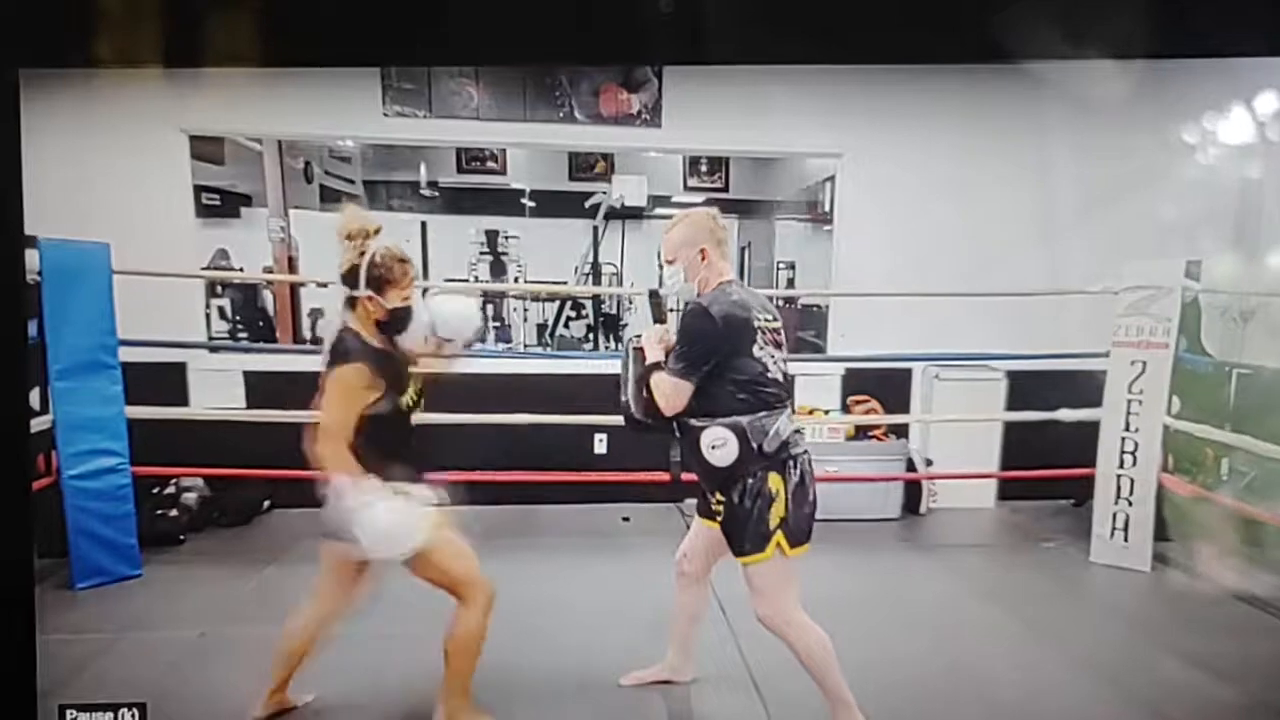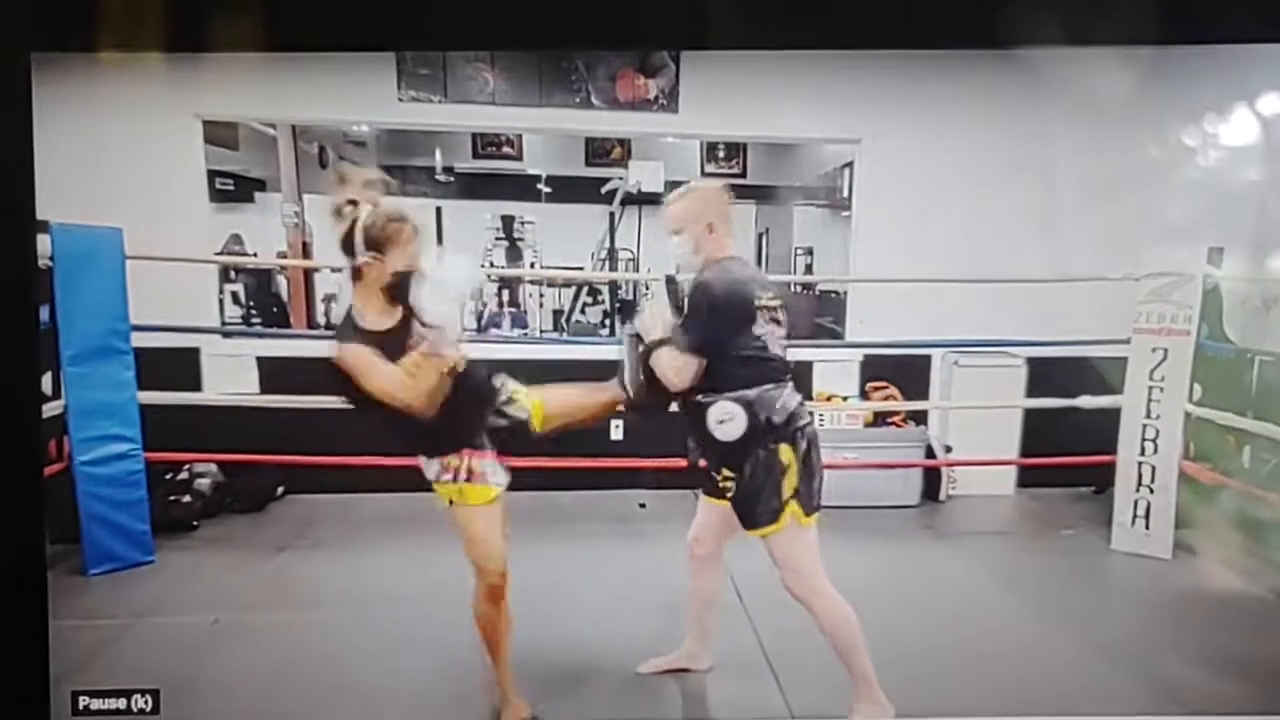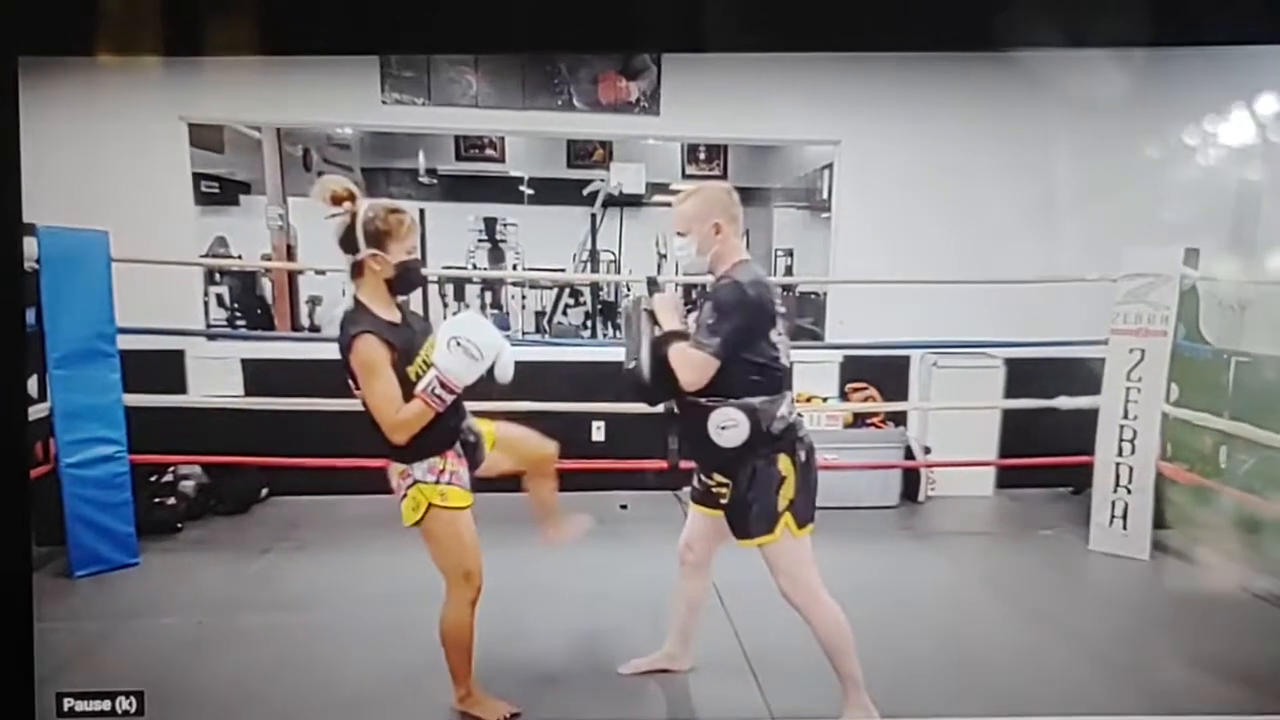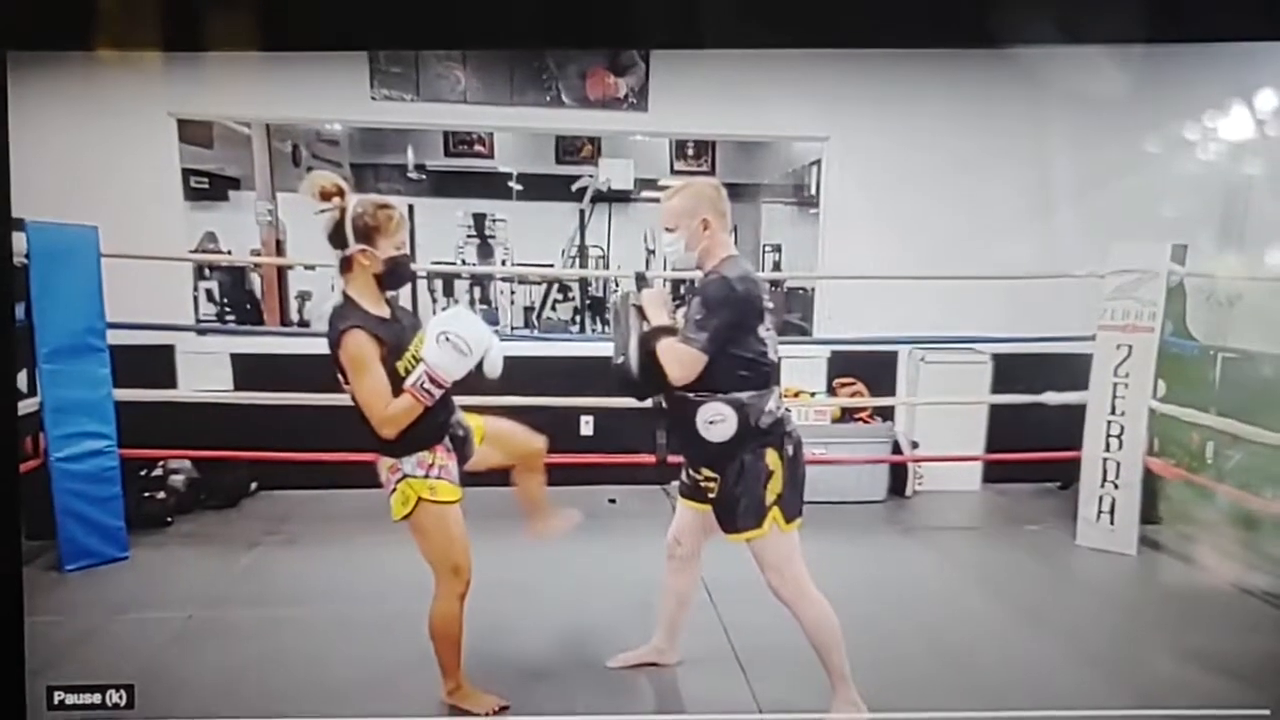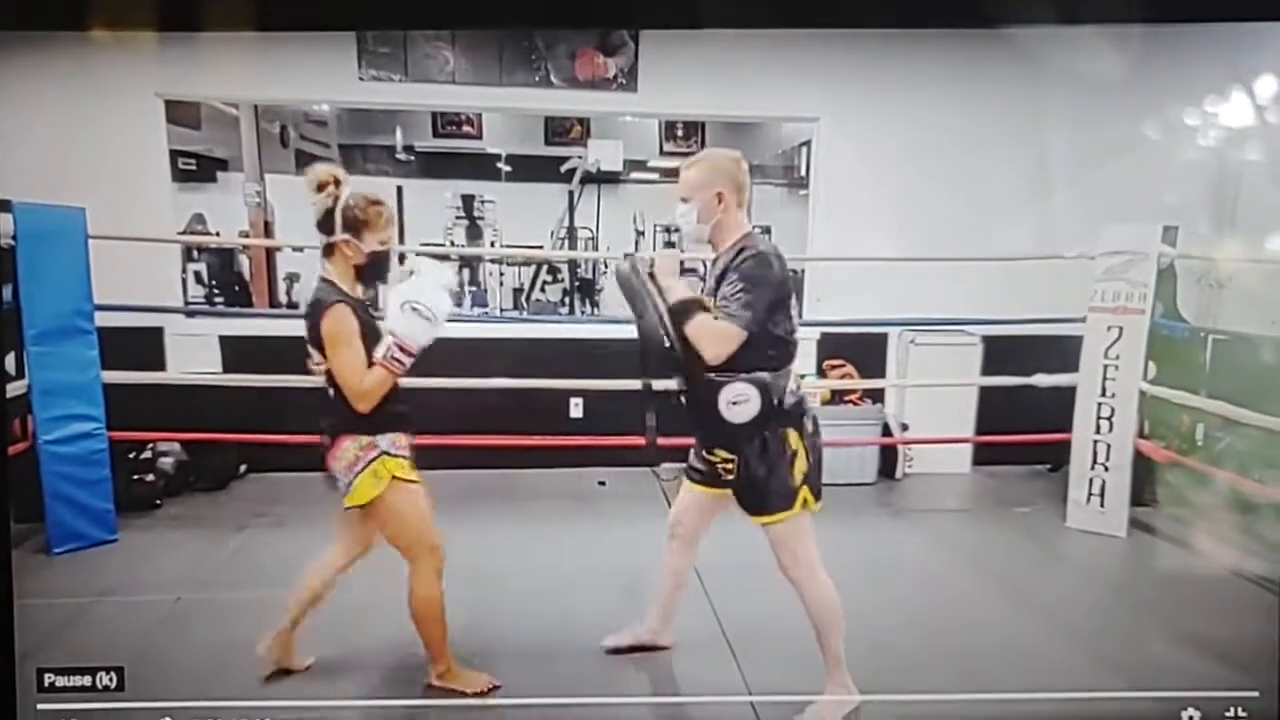
dt=0.4s
person 1, frame 1
left shoulder: (373, 338)
right shoulder: (355, 361)
left elbow: (402, 363)
right elbow: (326, 445)
left wrist: (436, 340)
right wrist: (362, 502)
left hip: (375, 489)
right hip: (375, 494)
left knee: (331, 600)
right knee: (477, 594)
person 1, frame 2
left shoulder: (420, 299)
right shoulder: (352, 344)
left elbow: (449, 367)
right elbow: (419, 399)
right wrist: (436, 337)
left hip: (497, 405)
right hip: (458, 456)
left knee: (603, 394)
right knee: (492, 574)
person 1, frame 3
left shoulder: (395, 309)
right shoulder: (364, 338)
right elbow: (398, 428)
left wrist: (473, 351)
right wrist: (451, 375)
left hip: (459, 434)
right hip: (426, 468)
left knee: (543, 452)
right knee: (466, 584)
left ankle: (552, 523)
person 1, frame 4
left shoulder: (385, 304)
right shoulder: (354, 332)
right elbow: (387, 422)
left wrist: (462, 344)
right wrist: (441, 369)
left hip: (448, 429)
right hip: (415, 463)
left knee: (533, 446)
right knee: (455, 578)
left ankle: (540, 517)
person 1, frame 5
left shoulder: (343, 293)
right shoulder: (335, 310)
left elbow: (370, 353)
right elbow: (364, 395)
left wrist: (412, 308)
right wrist: (407, 337)
left hip: (376, 440)
right hip: (368, 446)
left knee: (353, 545)
right knee: (427, 556)
left ankle: (280, 643)
right ankle: (443, 668)
person 2, frame 1
left shoulder: (708, 312)
right shoulder: (756, 305)
left elbow: (671, 400)
left wrist: (654, 354)
right wrist: (677, 352)
left hip: (762, 478)
right hip: (742, 473)
left knee: (776, 610)
right knee: (691, 563)
right ankle: (677, 664)
person 2, frame 2
left shoulder: (713, 287)
right shoulder: (749, 279)
left elbow: (678, 376)
left wrist: (656, 335)
right wrist: (673, 336)
left hip: (773, 449)
right hip: (744, 447)
left knee: (804, 581)
right knee: (702, 545)
right ankle: (695, 651)
person 2, frame 3
left shoulder: (739, 292)
right shoulder: (738, 286)
left elbow: (693, 374)
right elbow: (713, 365)
left wrist: (669, 322)
right wrist: (675, 331)
left hip: (766, 460)
right hip: (730, 455)
left knee: (800, 586)
right knee: (692, 552)
right ankle: (676, 651)
person 2, frame 4
left shoulder: (726, 288)
right shoulder: (727, 281)
left elbow: (681, 369)
left wrist: (658, 317)
right wrist: (662, 325)
left hip: (755, 454)
right hip: (720, 450)
left knee: (786, 579)
right knee: (681, 545)
right ankle: (663, 645)
person 2, frame 5
left shoulder: (759, 262)
right shoulder: (729, 260)
left elbow: (717, 347)
left wrist: (675, 290)
right wrist: (683, 299)
left hip: (771, 436)
left knee: (798, 562)
right knee: (682, 526)
right ankle: (657, 627)
